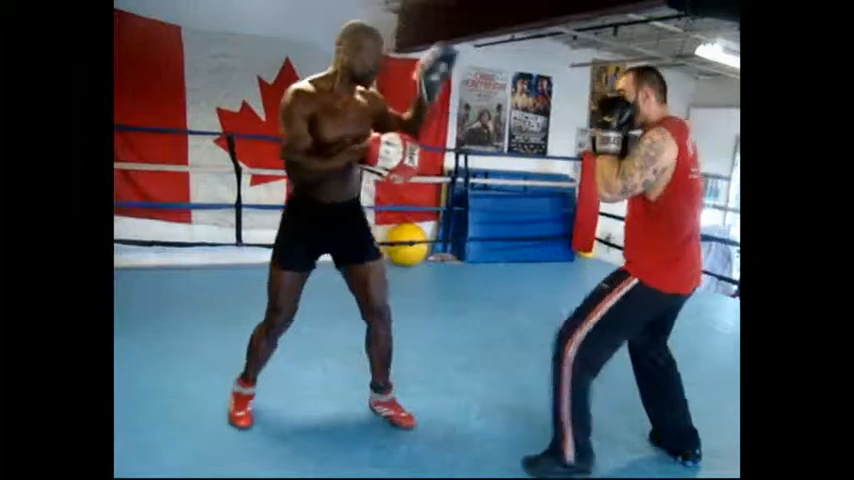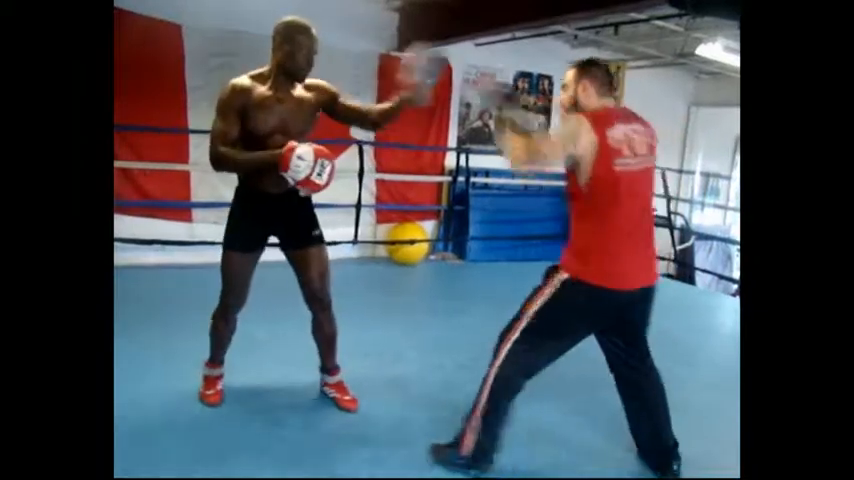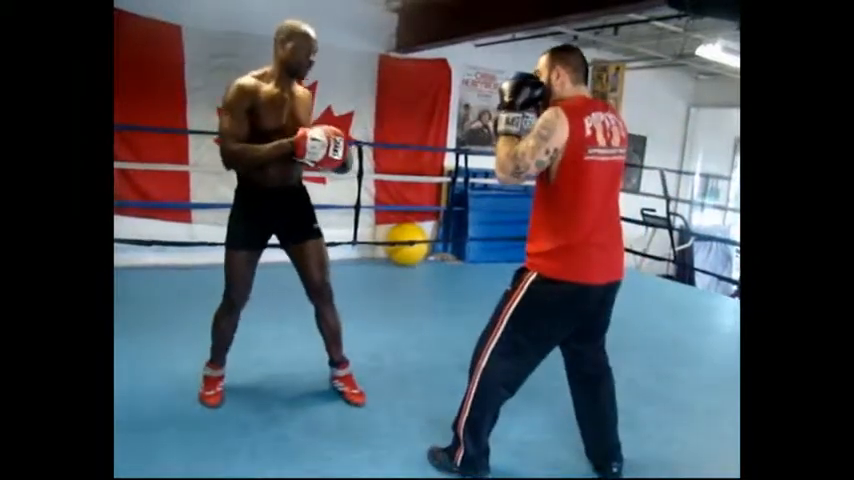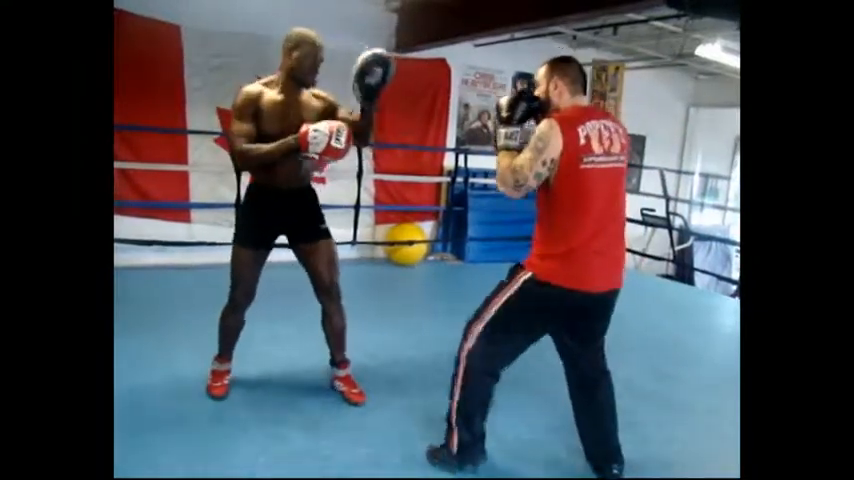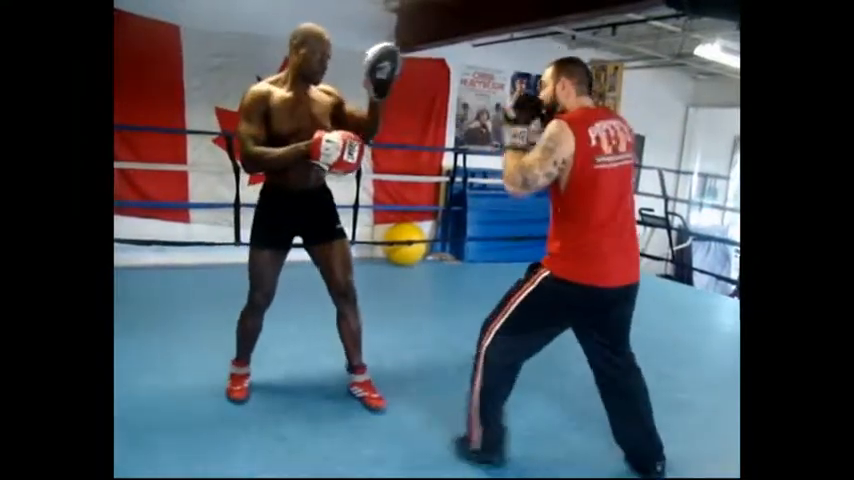
dt=0.7s
person 1, frame 1
left shoulder: (660, 138)
right shoulder: (675, 132)
left elbow: (611, 190)
right elbow: (637, 182)
left wrist: (607, 134)
right wrist: (615, 135)
left hip: (652, 275)
right hip: (677, 272)
left knee: (575, 346)
right knee: (650, 351)
right ankle: (682, 441)
person 1, frame 2
left shoulder: (584, 125)
right shoulder: (643, 129)
left elbow: (526, 159)
left wrist: (508, 121)
left hip: (591, 275)
right hip: (640, 276)
left knee: (516, 351)
right knee: (634, 359)
person 1, frame 3
left shoulder: (560, 118)
right shoulder: (613, 120)
left elbow: (510, 171)
left wrist: (510, 114)
left hip: (558, 271)
right hip: (605, 271)
left knee: (496, 359)
right knee: (590, 362)
person 1, frame 4
left shoulder: (555, 129)
right shoulder: (615, 129)
left elbow: (512, 184)
left wrist: (509, 129)
left hip: (555, 275)
right hip: (606, 277)
left knee: (480, 344)
right knee: (589, 365)
person 1, frame 5
left shoulder: (563, 128)
right shoulder: (620, 127)
left elbow: (519, 183)
left wrist: (518, 130)
left hip: (570, 274)
right hip: (622, 274)
left knee: (499, 341)
right knee: (617, 363)
left ankle: (484, 441)
person 2, frame 1
left shoulder: (370, 101)
right shoulder: (303, 97)
left elbow: (406, 132)
right elbow: (296, 167)
left wrist: (424, 96)
right wrist: (358, 154)
left hip: (349, 215)
right hip: (305, 215)
left knee: (379, 314)
right knee: (278, 320)
left ankle: (381, 394)
right ankle: (244, 389)
person 2, frame 2
left shoulder: (317, 93)
right shoulder: (240, 92)
left elbow: (371, 119)
right elbow: (217, 156)
left wrist: (407, 95)
right wrist: (270, 159)
left hip: (295, 204)
right hip: (250, 205)
left knee: (320, 298)
right knee: (231, 302)
left ankle: (331, 377)
right ankle: (213, 370)
person 2, frame 3
left shoulder: (304, 96)
right shoulder: (246, 90)
right elbow: (231, 155)
left wrist: (323, 151)
right wrist: (290, 145)
left hip: (295, 199)
right hip: (253, 201)
left knee: (322, 290)
right knee: (235, 299)
left ankle: (340, 371)
right ankle: (214, 371)
person 2, frame 4
left shoulder: (320, 102)
right shoulder: (253, 96)
left elbow: (361, 138)
right elbow: (240, 155)
left wrist: (369, 101)
right wrist: (295, 142)
left hip: (303, 202)
right hip: (261, 202)
left knee: (330, 291)
right knee: (240, 297)
left ankle: (341, 370)
right ankle: (222, 365)
person 2, frame 5
left shoulder: (329, 98)
right shoulder: (261, 96)
left elbow: (366, 134)
right elbow: (249, 158)
left wrist: (378, 96)
right wrist: (306, 148)
left hip: (318, 201)
right hip: (276, 203)
left knee: (344, 291)
right knee: (259, 299)
left ankle: (358, 376)
right ankle: (240, 369)
